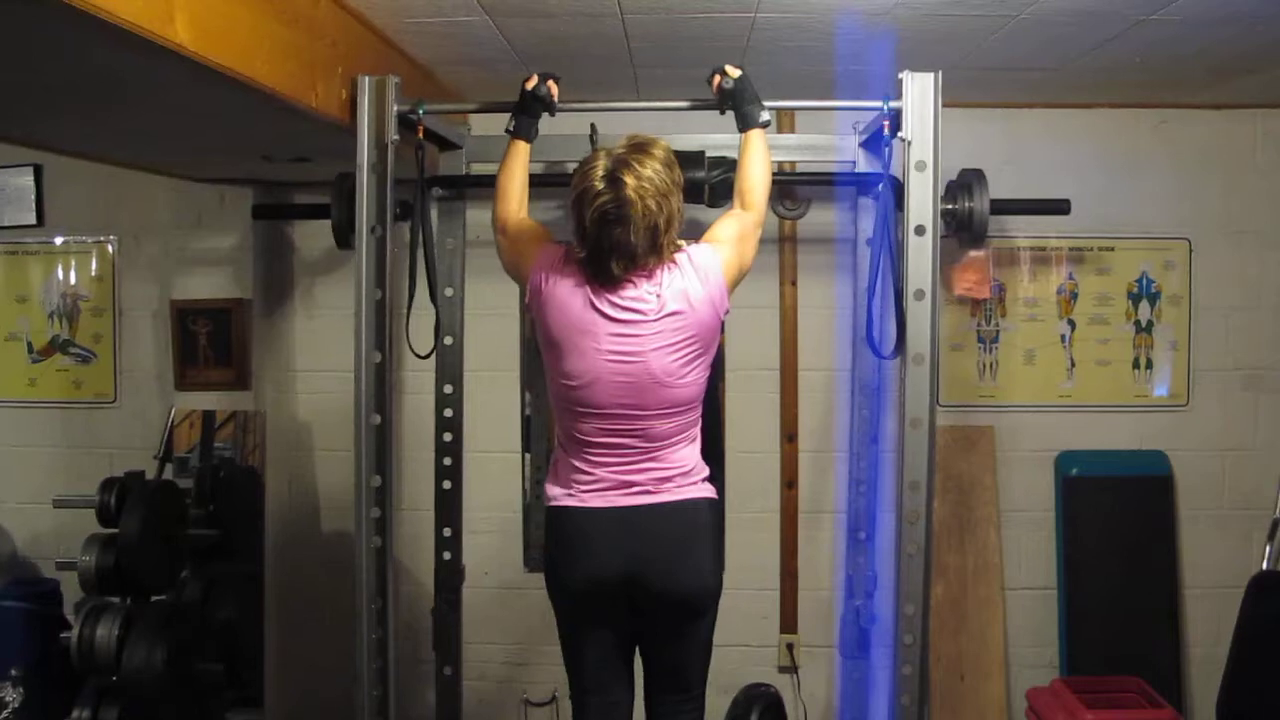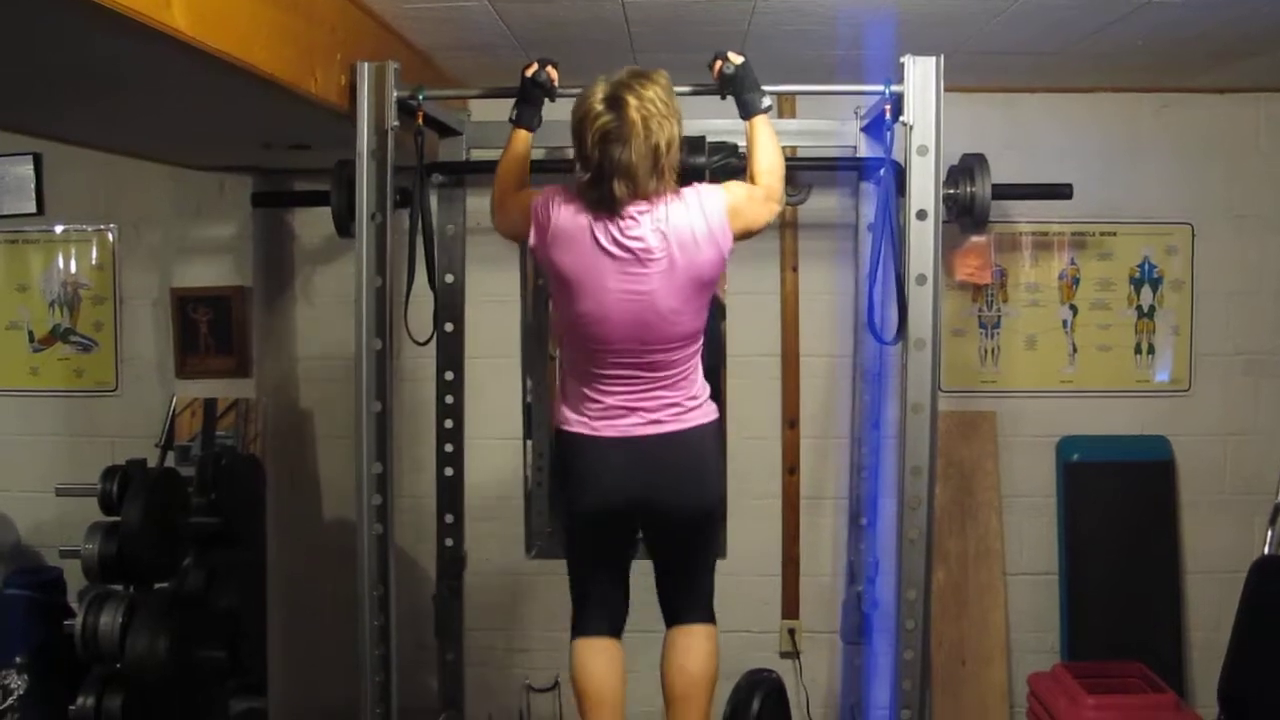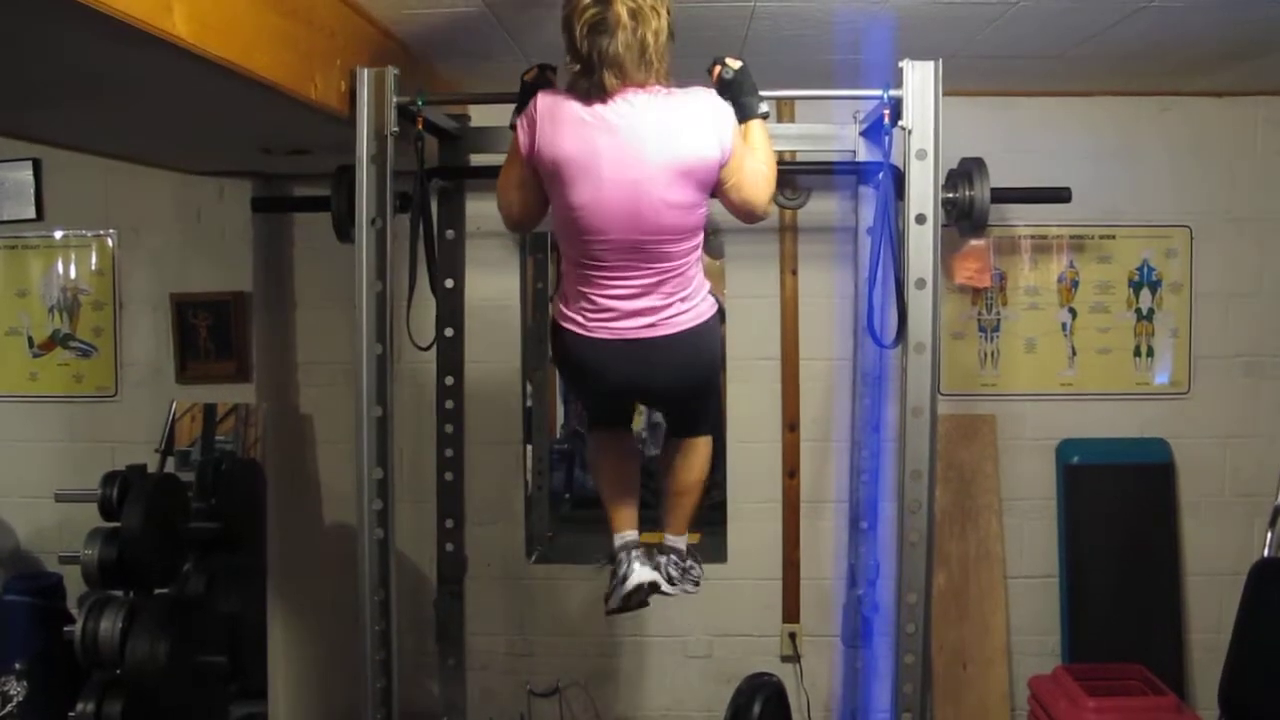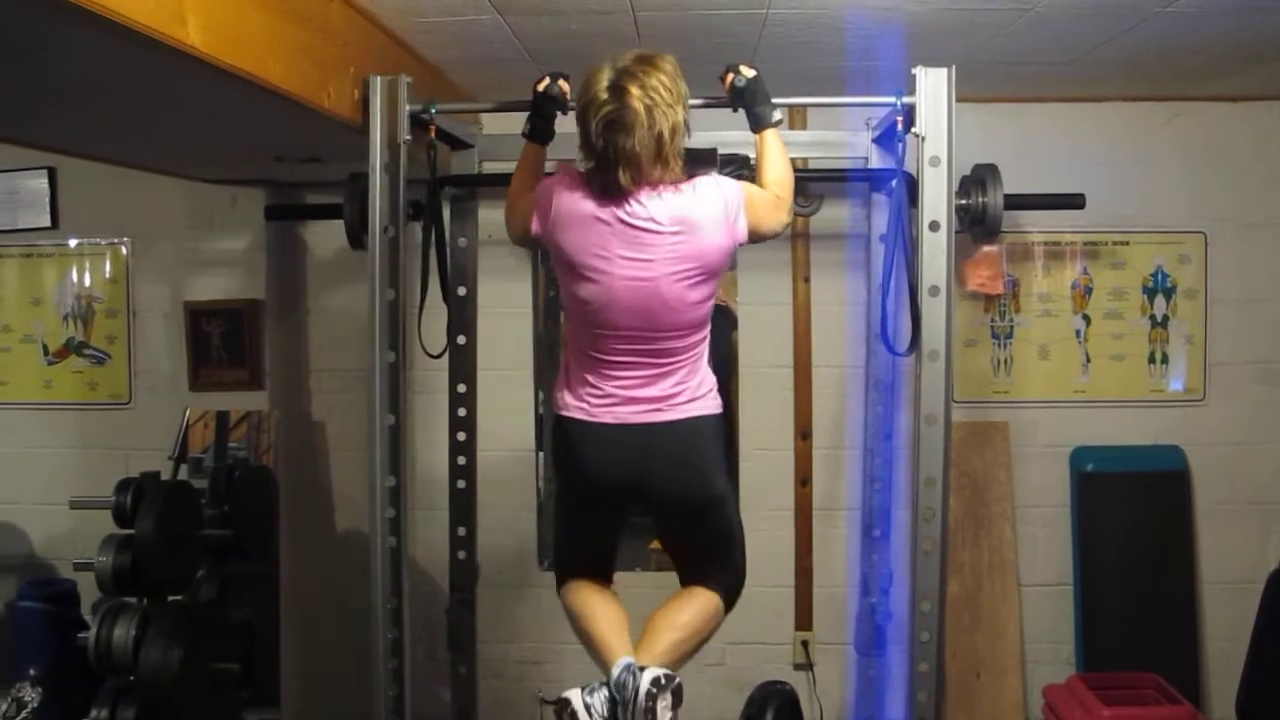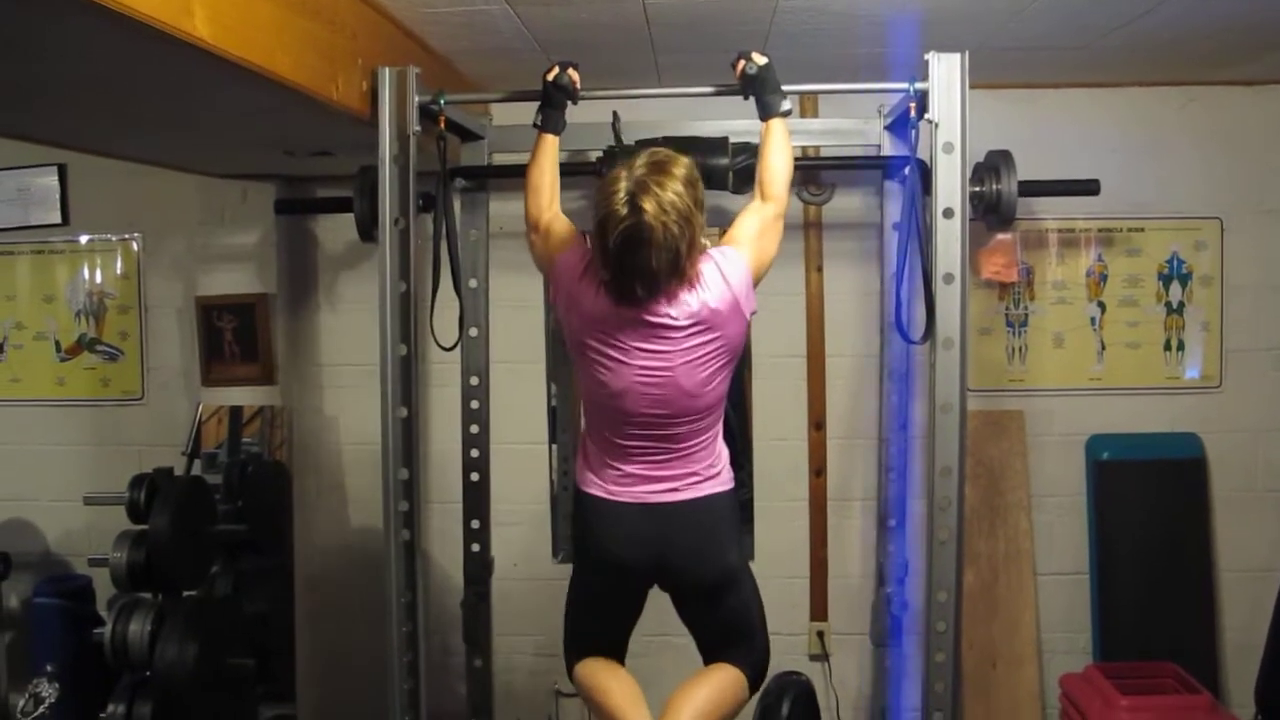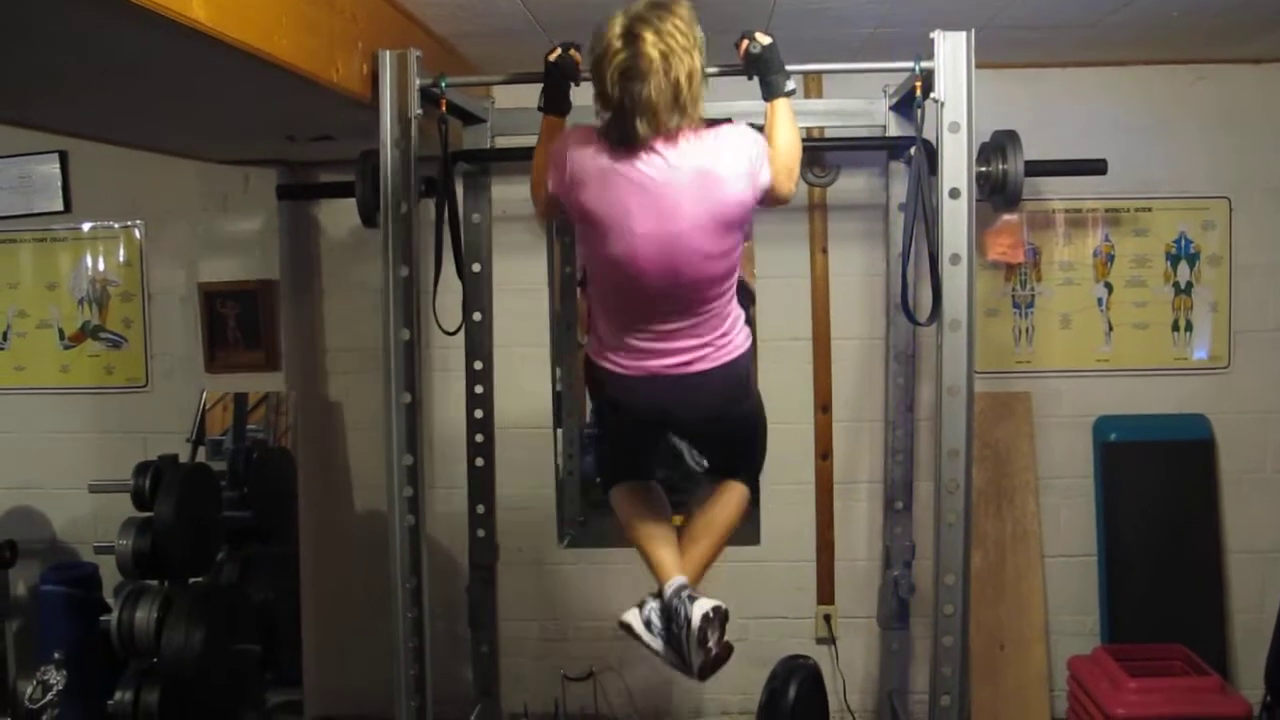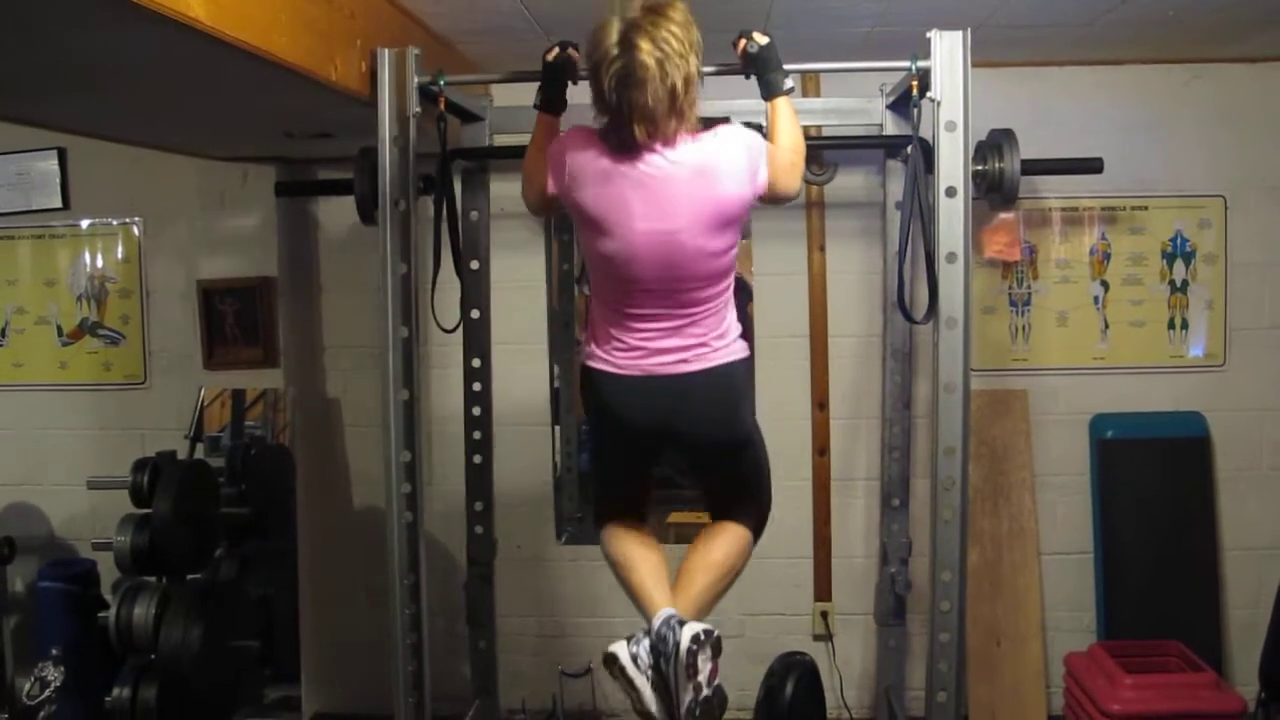
dt=0.7s
person 1, frame 1
left shoulder: (553, 288)
right shoulder: (701, 284)
left elbow: (508, 222)
right elbow: (749, 211)
left wrist: (523, 125)
right wrist: (751, 116)
left hip: (581, 534)
right hip: (682, 532)
person 1, frame 2
left shoulder: (558, 220)
right shoulder: (703, 214)
left elbow: (503, 211)
right elbow: (770, 195)
left wrist: (525, 115)
right wrist: (753, 101)
left hip: (589, 454)
right hip: (686, 452)
left knee: (595, 612)
right knee: (690, 608)
person 1, frame 3
left shoulder: (547, 115)
right shoulder: (704, 113)
left elbow: (516, 217)
right elbow: (755, 204)
right wrist: (750, 107)
left hip: (585, 345)
right hip: (685, 341)
left knee: (606, 419)
right knee: (694, 424)
left ankle: (626, 552)
right ankle: (674, 554)
person 1, frame 4
left shoulder: (563, 206)
right shoulder: (713, 206)
left elbow: (517, 219)
right elbow: (779, 204)
left wrist: (538, 127)
right wrist: (762, 115)
left hip: (587, 438)
right hip: (685, 439)
left knee: (581, 573)
right knee: (716, 578)
person 1, frame 5
left shoulder: (578, 293)
right shoulder: (726, 290)
left elbow: (539, 215)
right elbow: (771, 202)
left wrist: (551, 116)
right wrist: (771, 102)
left hip: (608, 519)
right hip: (701, 518)
left knee: (590, 655)
right knee: (742, 657)
person 1, frame 6
left shoulder: (580, 160)
right shoulder: (735, 153)
left elbow: (544, 201)
right elbow: (785, 181)
left wrist: (555, 100)
right wrist: (776, 83)
left hip: (619, 378)
right hip: (718, 376)
left knee: (624, 473)
right knee: (738, 468)
left ankle: (674, 589)
right ankle: (682, 597)
person 1, frame 7
left shoulder: (578, 158)
right shoulder: (733, 152)
left elbow: (536, 195)
right elbow: (789, 177)
left wrist: (550, 97)
right wrist: (774, 81)
left hip: (615, 385)
right hip: (713, 381)
left knee: (617, 510)
right knee: (743, 506)
left ankle: (662, 626)
right ankle: (683, 629)
